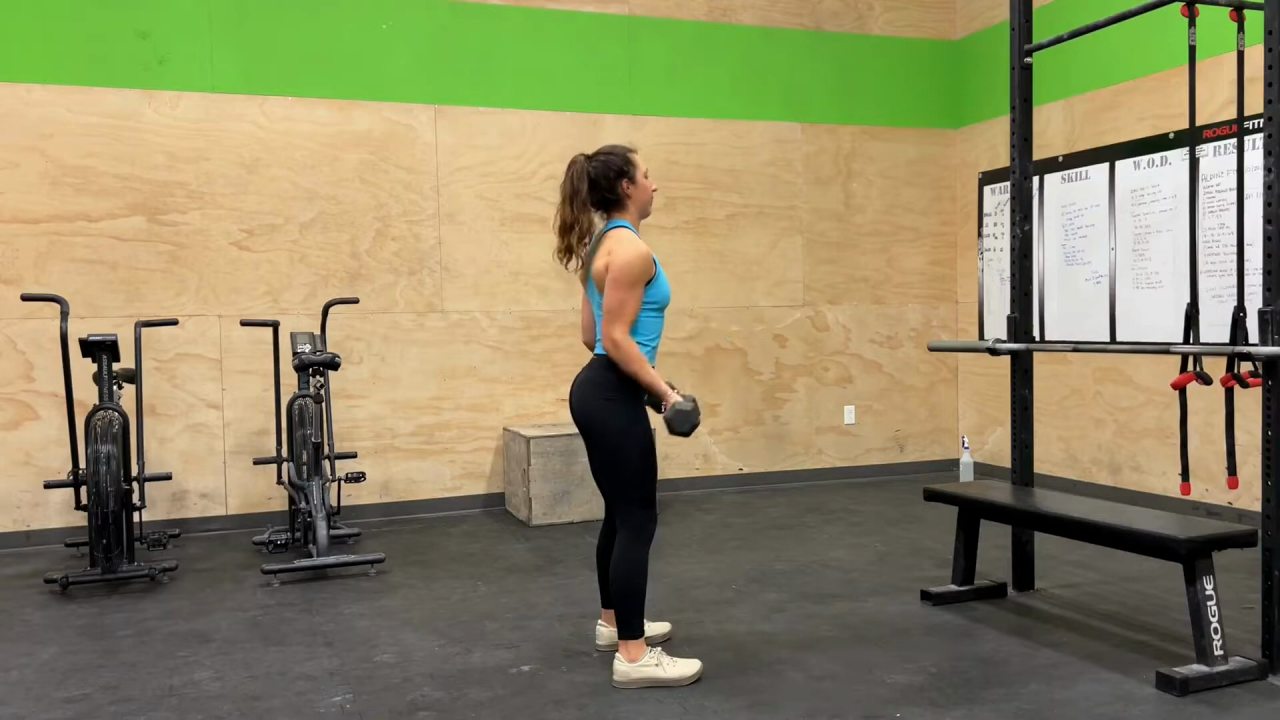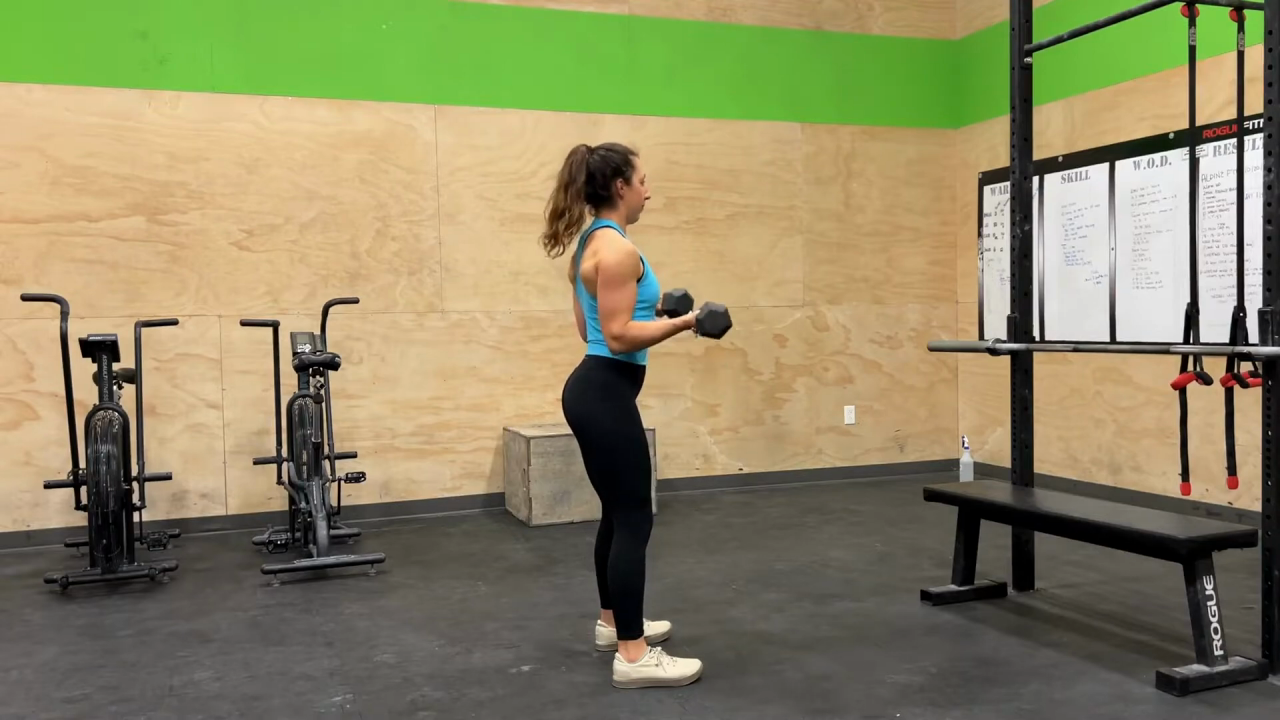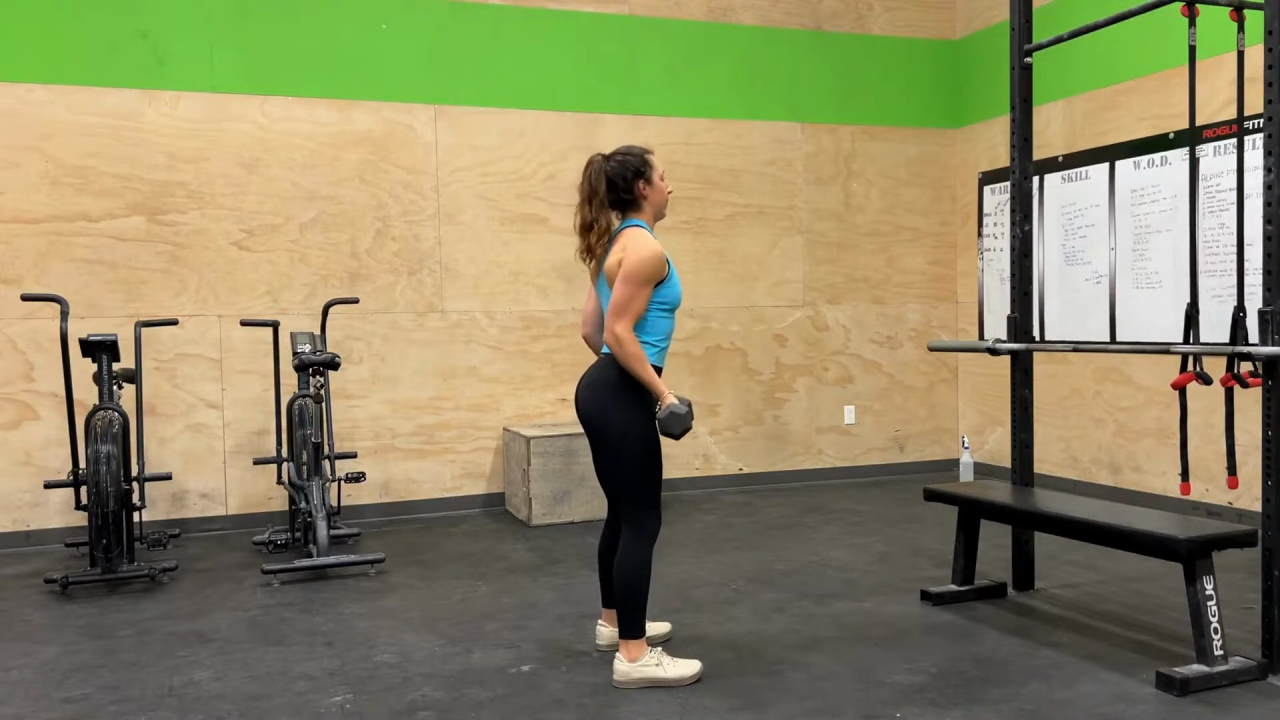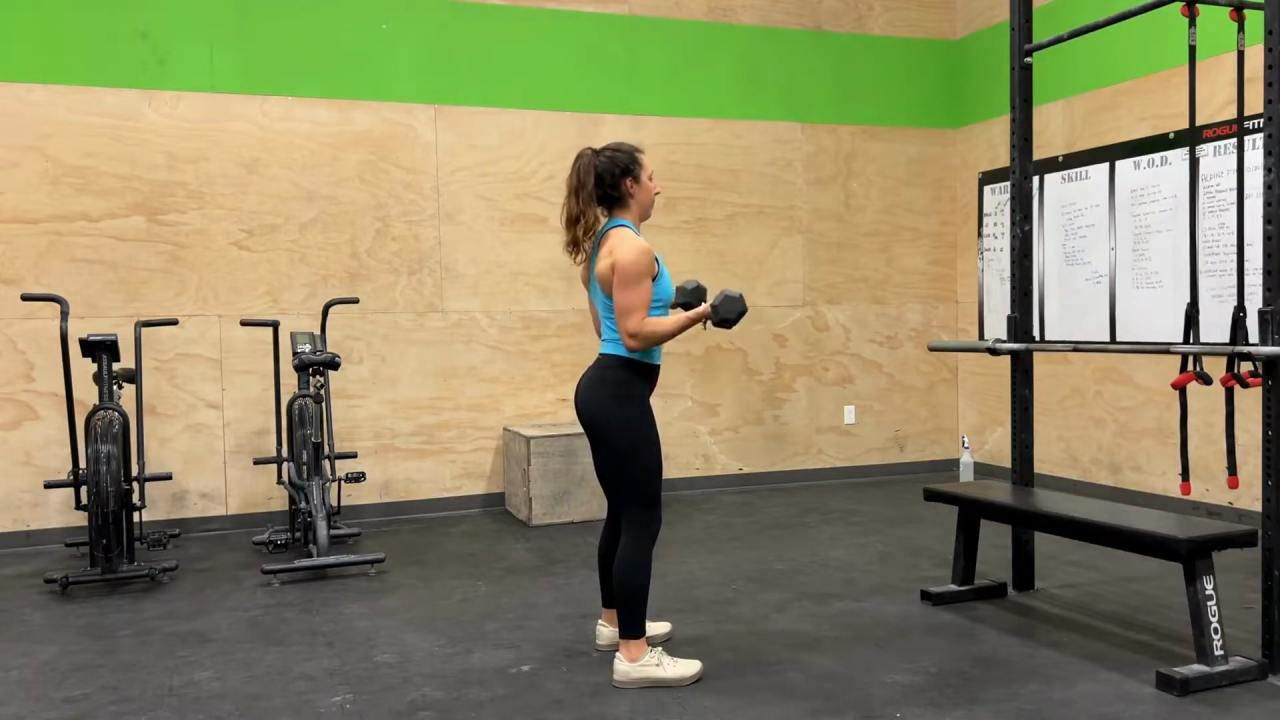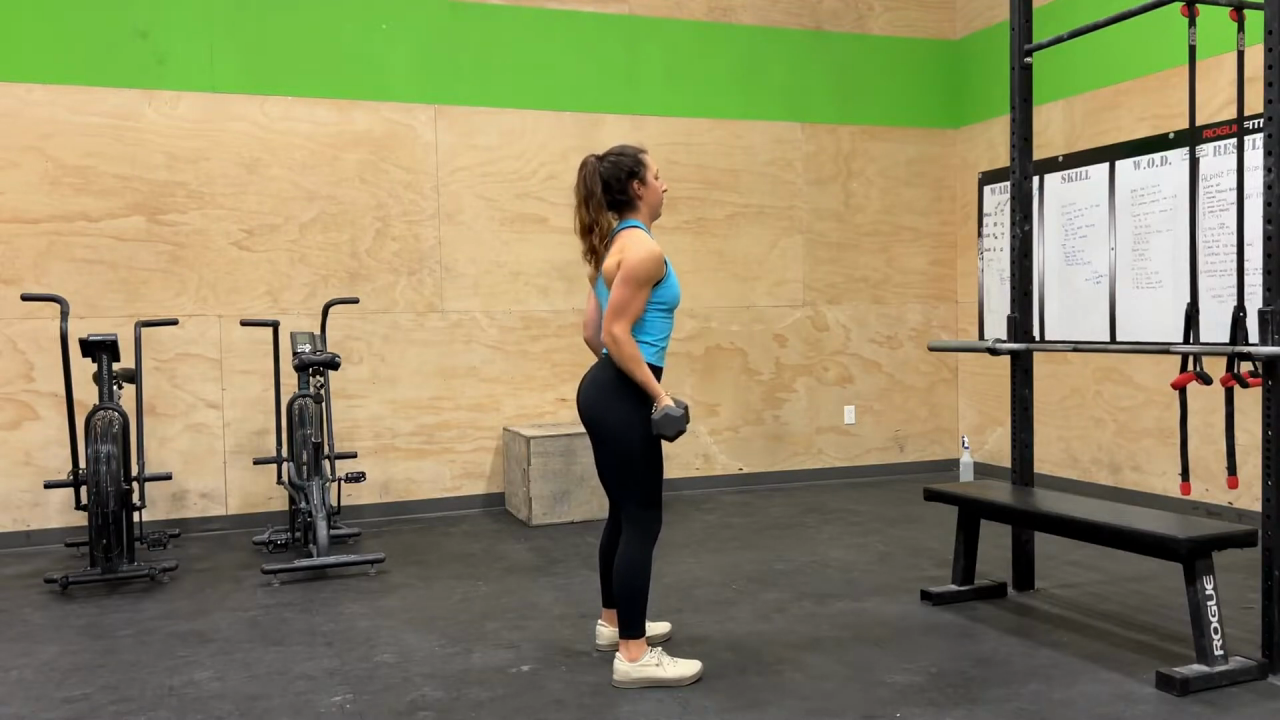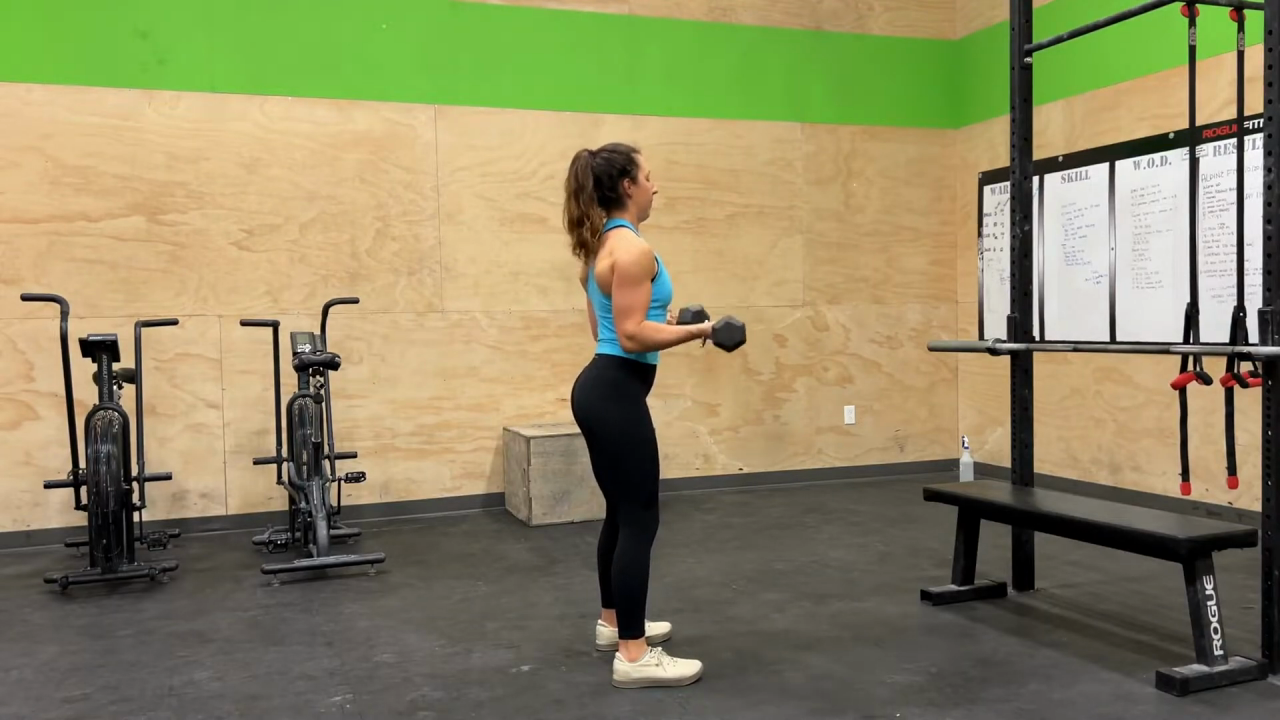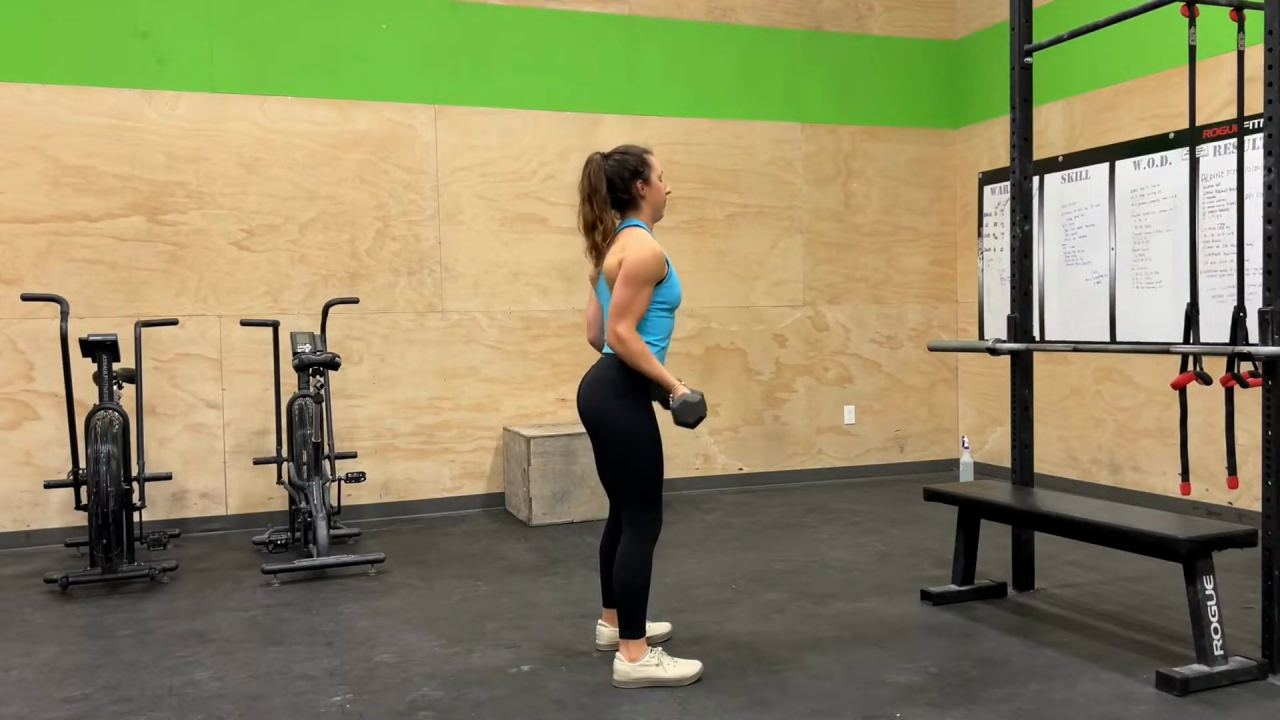
dt=0.7s
person 1, frame 1
left shoulder: (603, 244)
right shoulder: (630, 249)
right elbow: (616, 338)
right wrist: (664, 390)
left hip: (596, 389)
right hip: (613, 398)
left knee: (620, 514)
right knee: (637, 521)
left ankle: (613, 622)
right ankle: (632, 656)
person 1, frame 2
left shoulder: (591, 244)
right shoulder: (616, 248)
right elbow: (619, 336)
left wrist: (656, 315)
right wrist: (682, 322)
left hip: (592, 388)
right hip: (607, 394)
left knee: (618, 513)
right knee: (634, 520)
left ankle: (613, 622)
right ankle: (633, 656)
person 1, frame 3
left shoulder: (617, 243)
right shoulder: (644, 247)
left elbow: (590, 329)
right elbow: (619, 333)
right wrist: (661, 391)
left hip: (602, 389)
right hip: (620, 397)
left knee: (622, 514)
right knee: (641, 521)
left ankle: (613, 621)
right ankle: (634, 655)
person 1, frame 4
left shoulder: (603, 243)
right shoulder: (631, 246)
right elbow: (634, 333)
left wrist: (668, 307)
right wrist: (698, 313)
left hip: (603, 387)
right hip: (620, 393)
left knee: (623, 513)
right knee: (641, 520)
left ankle: (614, 622)
right ankle: (635, 657)
person 1, frame 5
left shoulder: (614, 245)
right shoulder: (643, 249)
right elbow: (617, 334)
right wrist: (658, 394)
left hip: (603, 389)
right hip: (622, 398)
left knee: (624, 514)
right knee: (641, 521)
left ankle: (613, 621)
right ankle: (633, 656)
person 1, frame 6
left shoulder: (602, 244)
right shoulder: (631, 247)
right elbow: (632, 334)
left wrist: (668, 325)
right wrist: (699, 330)
left hip: (599, 387)
right hip: (616, 394)
left knee: (621, 513)
right knee: (639, 520)
left ankle: (613, 622)
right ankle: (633, 657)
person 1, frame 7
left shoulder: (616, 244)
right shoulder: (644, 248)
right elbow: (621, 334)
right wrist: (669, 382)
left hip: (604, 389)
right hip: (622, 397)
left knee: (623, 514)
right knee: (642, 521)
left ankle: (614, 621)
right ankle: (634, 656)
